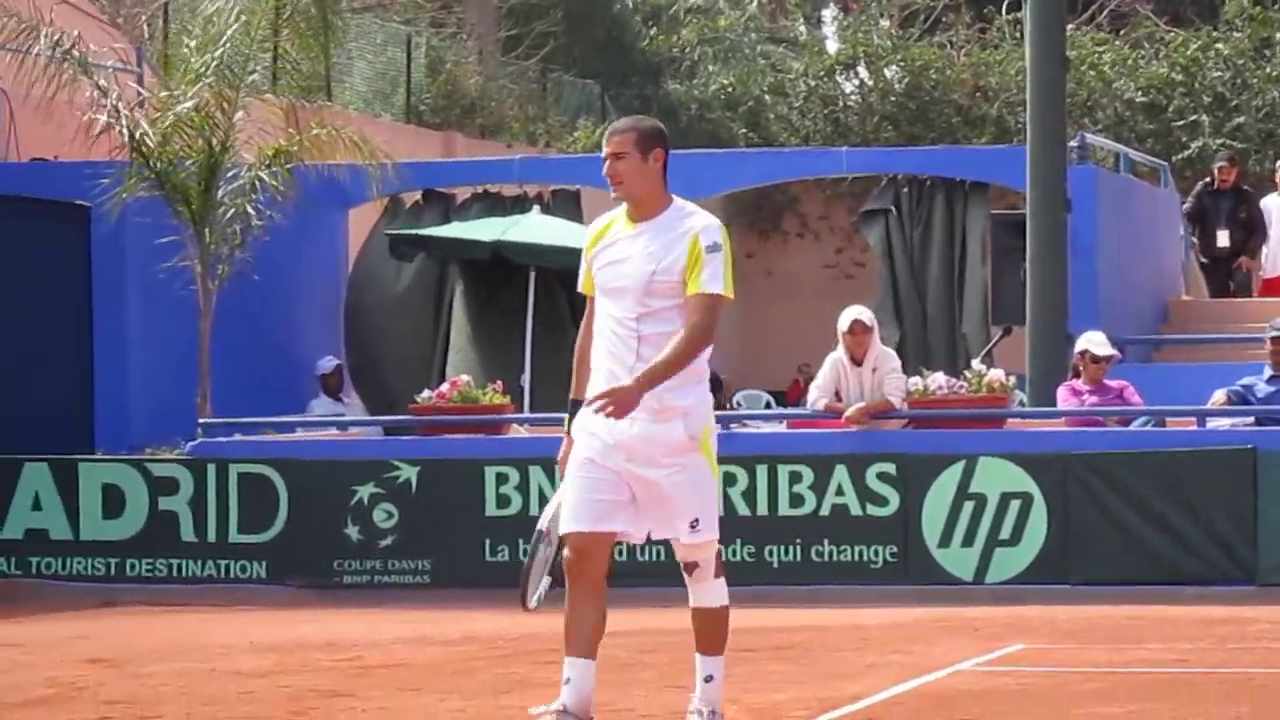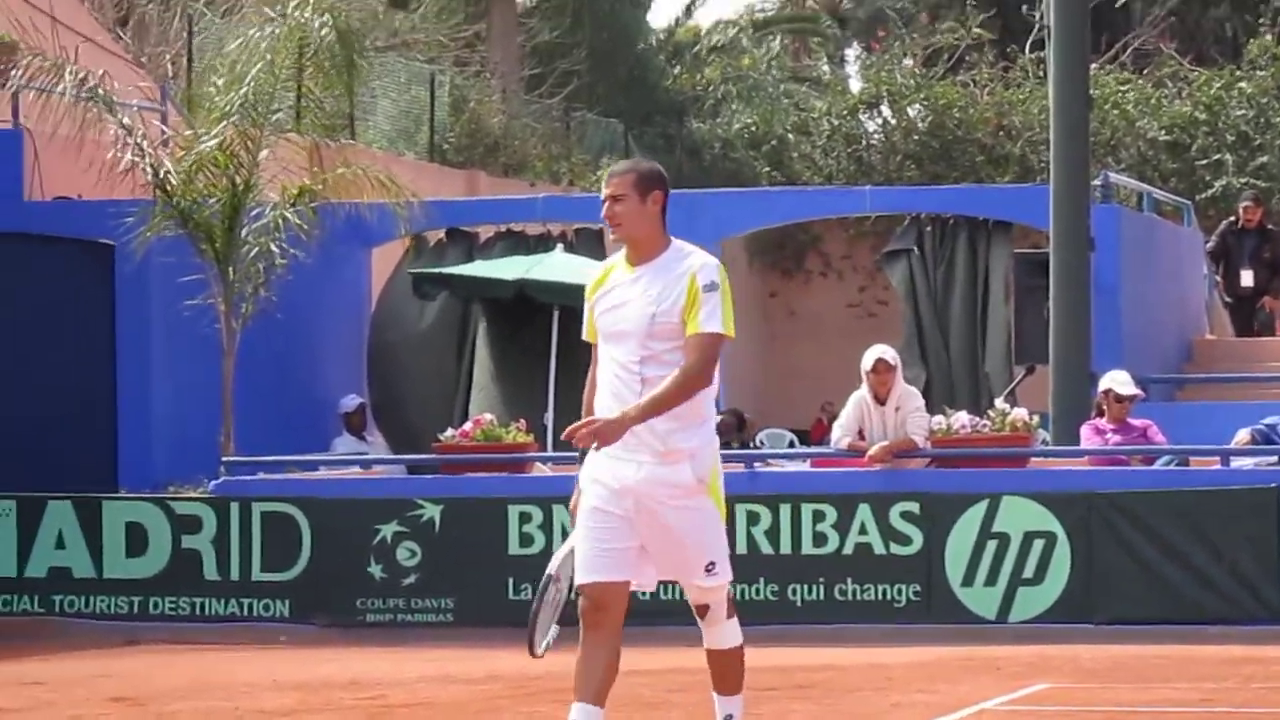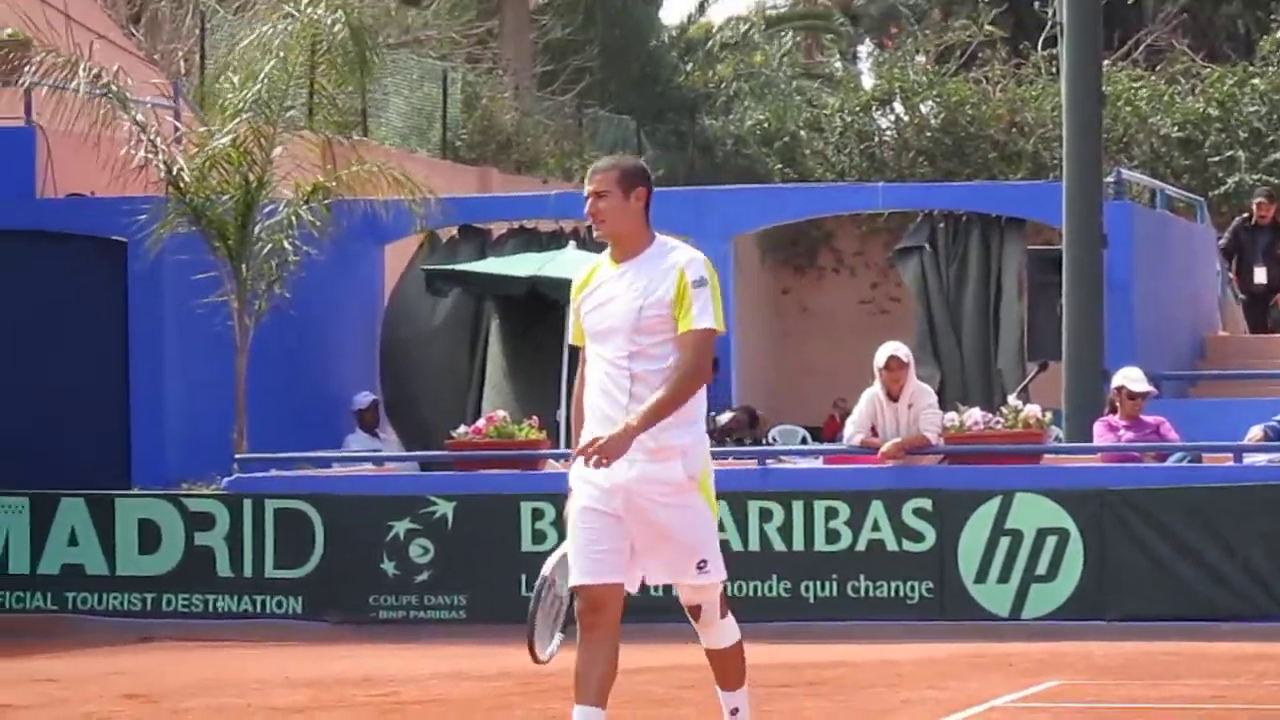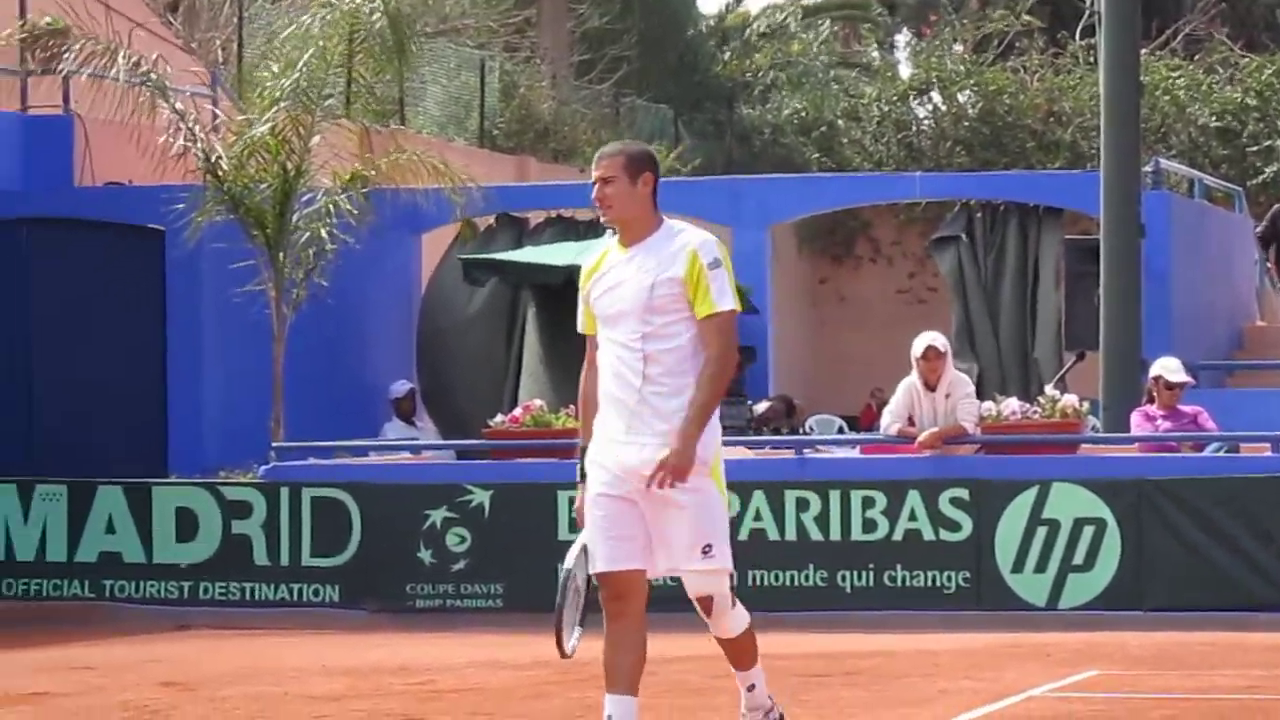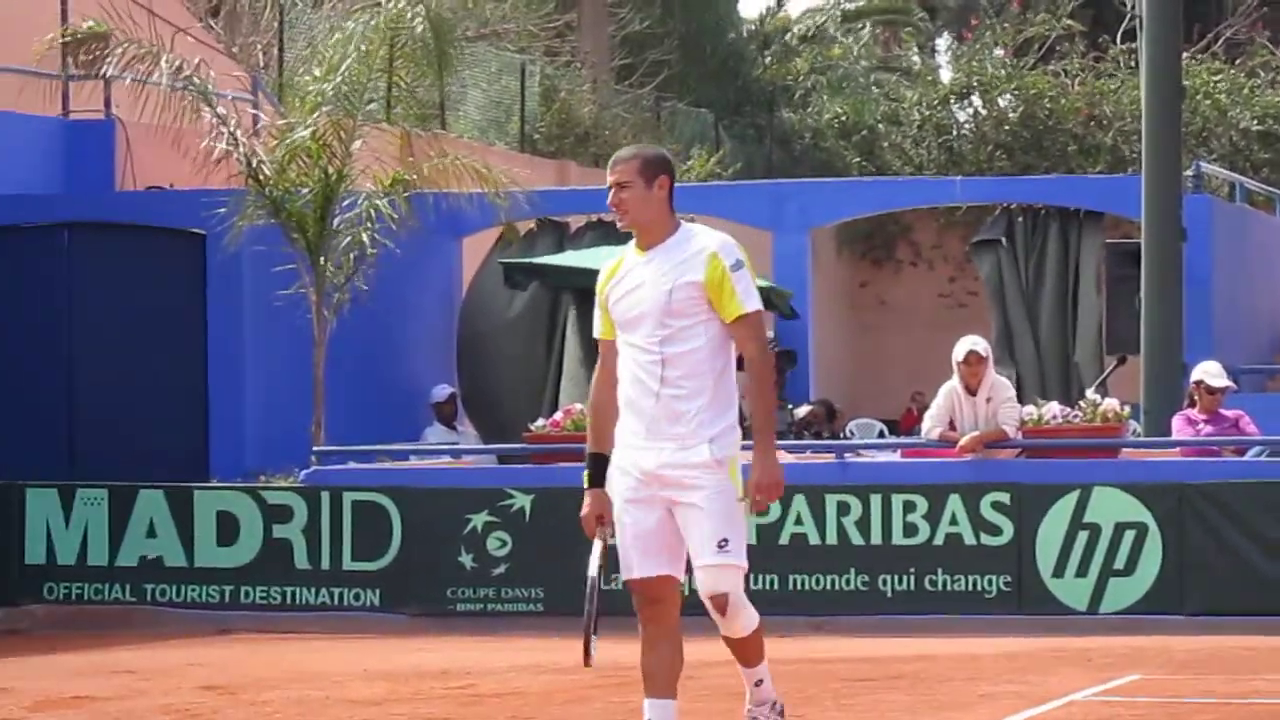
dt=0.1s
person 1, frame 1
left shoulder: (700, 233)
right shoulder: (601, 234)
left elbow: (700, 329)
left wrist: (639, 385)
right wrist: (572, 422)
left hip: (674, 430)
right hip: (601, 430)
left knee: (700, 564)
right knee: (581, 557)
person 1, frame 2
left shoulder: (700, 273)
right shoulder: (602, 280)
left elbow: (700, 369)
left wrist: (625, 420)
right wrist: (581, 474)
left hip: (683, 472)
right hip: (608, 473)
left knee: (711, 606)
right knee: (598, 606)
person 1, frame 3
left shoulder: (687, 268)
right shoulder: (588, 280)
left elbow: (696, 367)
left wrist: (630, 431)
right wrist: (575, 478)
left hip: (674, 470)
right hip: (600, 474)
left knee: (705, 606)
right knee: (594, 607)
person 1, frame 4
left shoulder: (696, 252)
right shoulder: (596, 268)
left elbow: (721, 354)
left wrist: (684, 440)
right wrist: (585, 472)
left hip: (686, 457)
right hip: (614, 459)
left knee: (710, 594)
right knee: (618, 595)
person 1, frame 5
left shoulder: (715, 254)
right shoulder: (613, 274)
left elbow: (757, 354)
left wrist: (765, 450)
right wrist: (595, 479)
left hip: (703, 457)
right hip: (634, 464)
left knee: (721, 593)
right knee: (653, 601)
